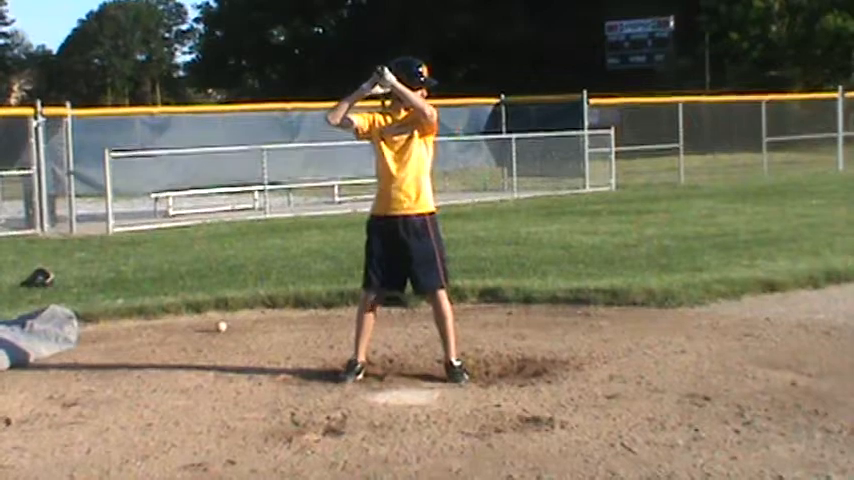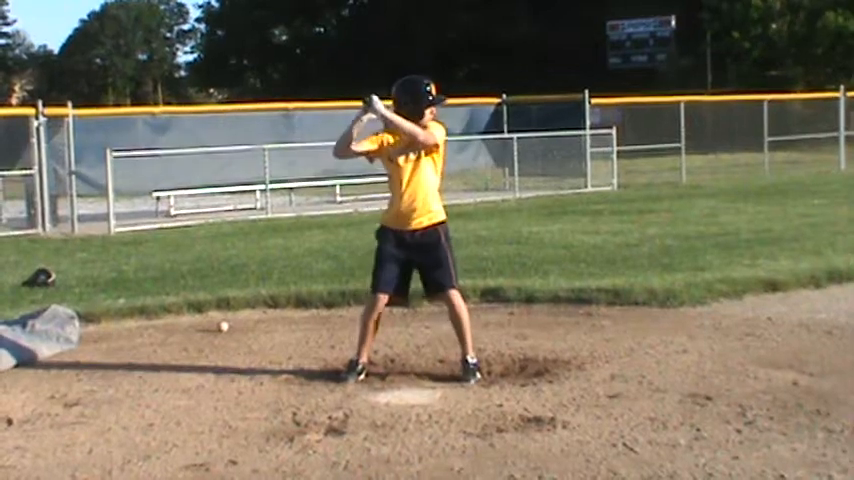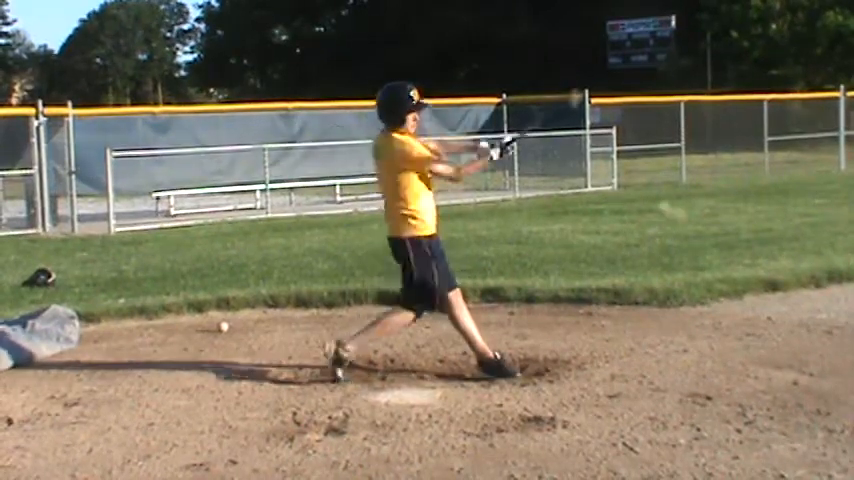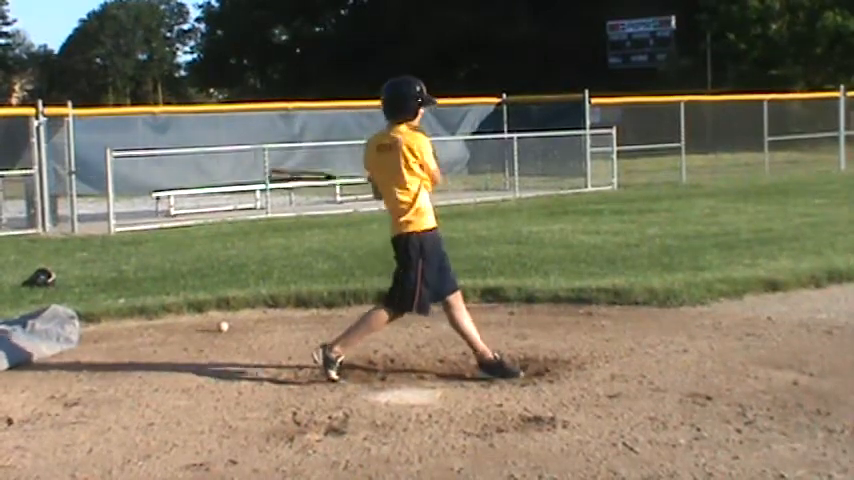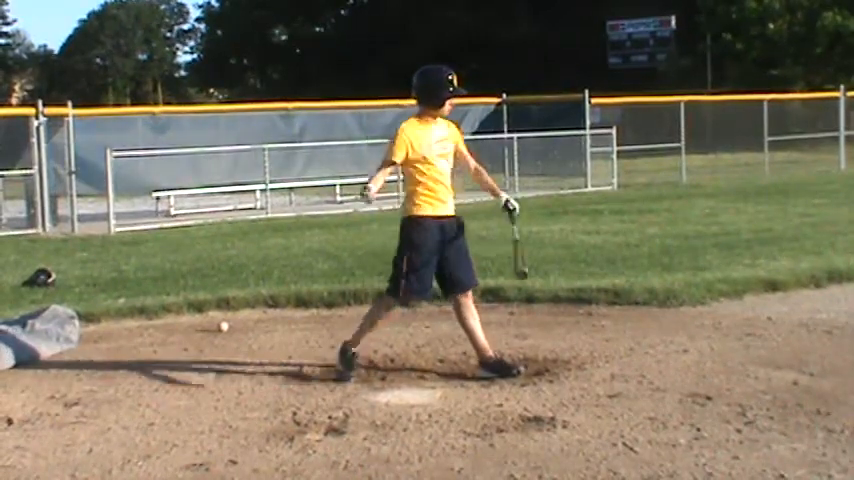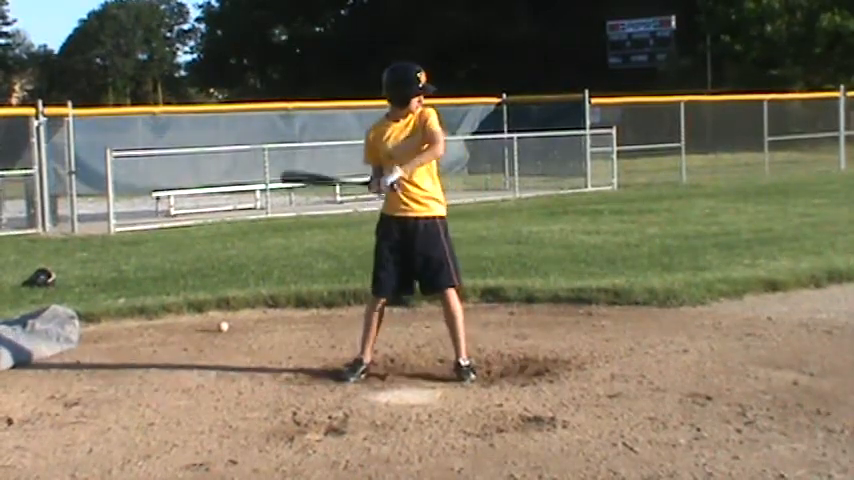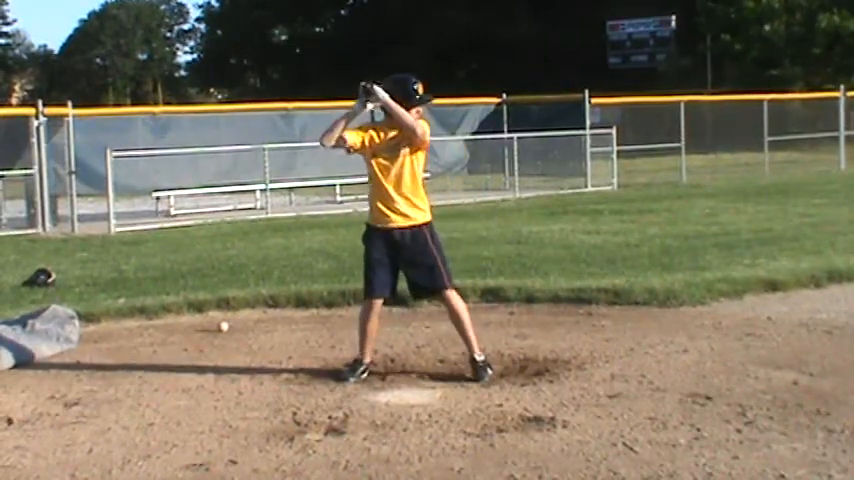
dt=0.7s
person 1, frame 1
left shoulder: (426, 118)
right shoulder: (375, 120)
left elbow: (427, 113)
right elbow: (333, 118)
left wrist: (394, 83)
right wrist: (362, 90)
left hip: (419, 217)
right hip: (383, 218)
left knee: (437, 292)
right knee: (371, 294)
left ankle: (453, 361)
right ankle: (358, 360)
person 1, frame 2
left shoulder: (436, 131)
right shoulder: (384, 138)
left elbow: (421, 137)
right elbow: (341, 152)
left wrist: (384, 113)
right wrist: (361, 117)
left hip: (431, 227)
right hip: (394, 230)
left knee: (451, 294)
right knee: (379, 298)
left ankle: (469, 359)
right ankle: (360, 361)
person 1, frame 3
left shoulder: (387, 140)
right shoulder: (406, 148)
left elbow: (436, 148)
right elbow: (453, 174)
left wrist: (474, 146)
right wrist: (484, 158)
left hip: (420, 234)
right hip: (415, 237)
left knee: (452, 295)
right knee: (414, 307)
left ankle: (486, 356)
right ankle: (344, 348)
person 1, frame 4
left shoulder: (372, 146)
right shoulder: (418, 141)
left elbow: (377, 192)
right elbow: (436, 179)
left hip: (415, 232)
right hip: (418, 232)
left knee: (452, 296)
right knee: (396, 306)
left ankle: (486, 358)
right ankle: (333, 351)
person 1, frame 5
left shoulder: (450, 129)
right shoulder: (408, 129)
left elbow: (471, 165)
right elbow: (384, 168)
left wrist: (500, 194)
right wrist: (372, 186)
left hip: (448, 219)
right hip: (418, 220)
left knee: (463, 291)
right knee: (398, 294)
left ankle: (487, 358)
right ankle: (352, 348)
person 1, frame 6
left shoulder: (427, 117)
right shoulder: (376, 132)
left elbow: (438, 148)
right elbow: (377, 175)
left wrist: (400, 170)
right wrist: (379, 182)
left hip: (430, 217)
right hip: (393, 220)
left knee: (448, 290)
right knee: (380, 295)
left ankle: (462, 360)
right ankle: (364, 359)
person 1, frame 7
left shoulder: (420, 131)
right shoulder: (367, 134)
left elbow: (416, 130)
right elbow: (327, 141)
left wrist: (385, 99)
right wrist: (357, 109)
left hip: (417, 226)
right hip: (381, 230)
left knee: (448, 293)
right knee: (373, 300)
left ankle: (477, 357)
right ankle: (363, 360)
